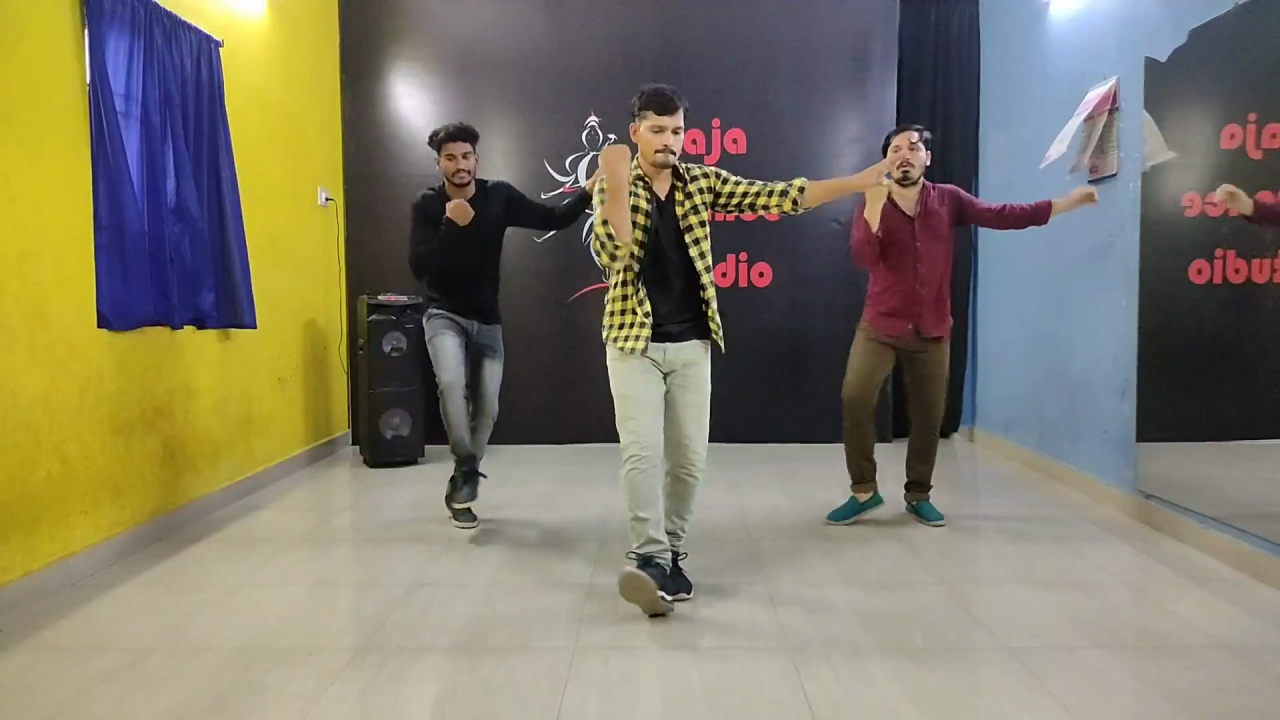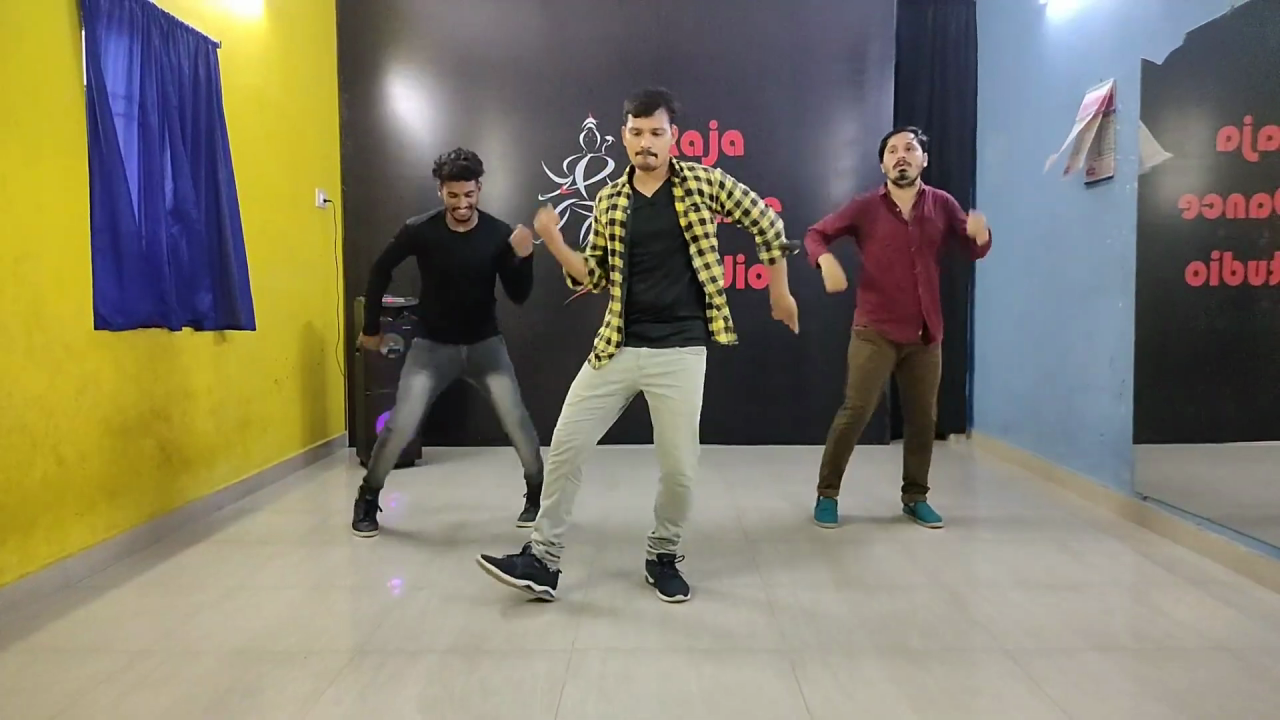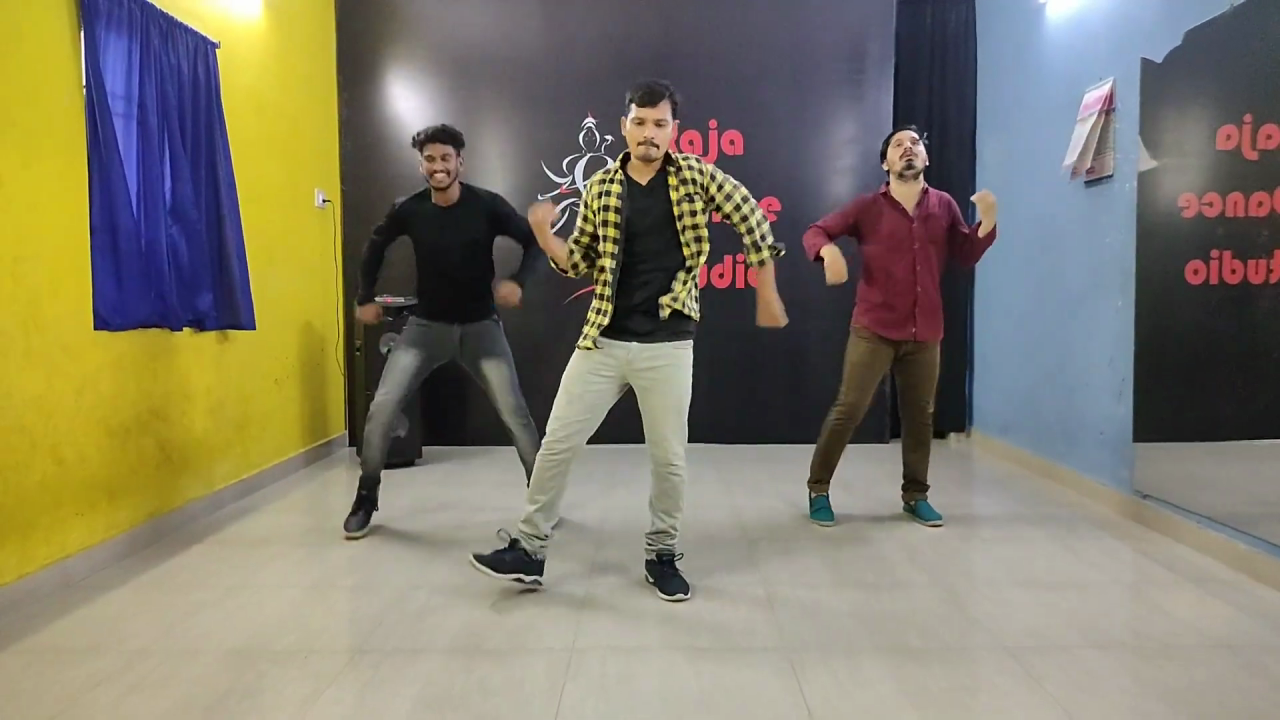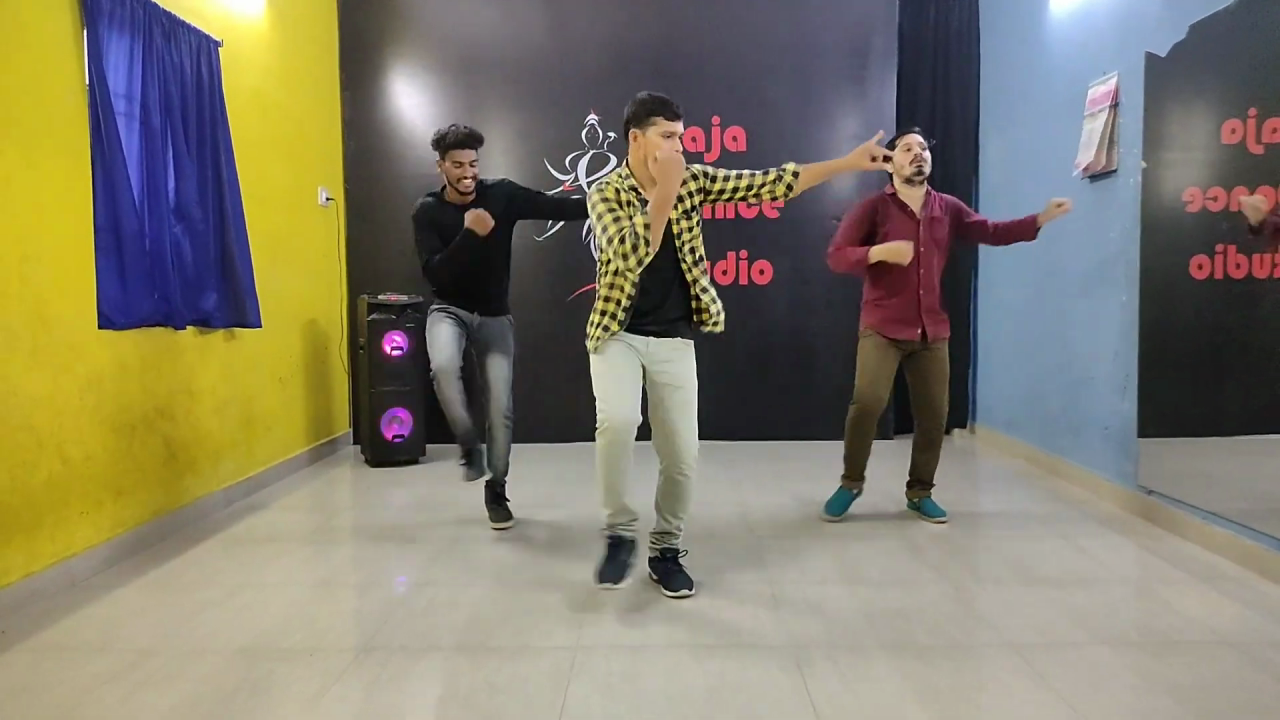
dt=0.5s
person 1, frame 1
left shoulder: (707, 183)
right shoulder: (616, 188)
left elbow: (778, 197)
right elbow: (611, 254)
left wrist: (857, 183)
right wrist: (615, 187)
left hip: (691, 342)
right hip: (633, 339)
left knee: (689, 456)
right knee: (643, 446)
left ankle: (668, 553)
right ankle: (649, 559)
person 1, frame 2
left shoulder: (705, 182)
right shoulder: (610, 201)
left elbow: (766, 222)
right elbow: (592, 278)
left wrist: (780, 288)
right wrist: (553, 242)
left hip: (680, 353)
right hip: (618, 349)
left knee: (679, 468)
right knee: (567, 445)
left ankle: (663, 556)
right ankle: (542, 560)
person 1, frame 3
left shoulder: (697, 177)
right shoulder: (601, 190)
left elbow: (748, 218)
right elbow: (577, 260)
left wrist: (767, 291)
right wrist: (546, 232)
left hip: (665, 343)
right hip: (604, 340)
left knee: (669, 458)
right knee: (560, 444)
left ankle: (661, 555)
right ankle: (527, 550)
person 1, frame 4
left shoulder: (696, 181)
right shoulder: (608, 192)
left elbow: (770, 184)
right elbow: (628, 260)
left wrist: (849, 163)
right wrist: (662, 198)
left hip: (676, 342)
right hip: (621, 337)
left knee: (682, 457)
right knee: (617, 423)
left ankle: (666, 550)
right ankle: (620, 533)
person 2, frame 1
left shoulder: (501, 196)
right shoulder: (427, 204)
left elbow: (554, 219)
right elbow: (419, 266)
left wrist: (585, 195)
right wrist: (451, 225)
left hip: (487, 322)
right hip: (444, 315)
left knee: (487, 410)
right knee: (453, 385)
left ankle: (461, 491)
right ankle: (466, 469)
person 2, frame 2
left shoulder: (498, 234)
right shoulder: (419, 230)
left elbow: (519, 296)
right elbow: (381, 270)
left wrist: (524, 258)
right wrist: (371, 326)
left hip: (484, 344)
right hip: (432, 345)
left knee: (517, 422)
right knee: (401, 426)
left ankle: (538, 496)
right ankle: (368, 501)
person 2, frame 3
left shoulder: (486, 204)
right shoulder: (408, 209)
left elbow: (532, 243)
right elbow: (376, 244)
left wrist: (518, 281)
right wrist: (365, 297)
left hip: (480, 325)
right hip: (426, 325)
left knee: (513, 409)
right knee: (382, 408)
right ankle: (366, 498)
person 2, frame 4
left shoulder: (506, 195)
right shoulder: (428, 210)
left elbow: (559, 207)
right elbow: (434, 273)
right wrist: (468, 234)
left hip: (495, 317)
right hip: (450, 309)
left knee: (500, 410)
right knee: (444, 368)
left ankle: (496, 490)
right ankle: (470, 447)
person 3, frame 1
left shoulder: (949, 199)
right shoulder: (875, 209)
left elbow: (1002, 216)
right elbow: (864, 256)
left wrist: (1064, 203)
right wrist: (873, 205)
left hip: (931, 330)
right hip: (880, 326)
left knee: (928, 417)
right knee: (856, 400)
left ankle: (918, 495)
right ankle: (863, 493)
person 3, frame 2
left shoulder: (942, 204)
right shoulder: (866, 207)
left elbow: (975, 249)
right elbow: (816, 235)
left wrist: (980, 232)
right wrist: (825, 260)
left hip: (926, 331)
right hip: (876, 330)
left knee: (922, 418)
right knee: (856, 409)
left ankle: (915, 497)
right ankle: (827, 494)
person 3, frame 3
left shoulder: (944, 205)
right shoulder: (867, 207)
left elbow: (966, 248)
right elbow: (813, 233)
left wrist: (988, 224)
right wrist: (827, 251)
left hip: (924, 331)
right hip: (874, 329)
left knee: (919, 415)
right knee: (848, 408)
left ankle: (915, 495)
right ankle: (818, 489)
person 3, frame 4
left shoulder: (947, 208)
right shoulder: (873, 208)
left elbow: (992, 232)
right elbow: (837, 255)
left wrist: (1041, 219)
right wrist: (878, 252)
left hip: (931, 330)
right hip: (882, 328)
left knee: (933, 415)
right knee: (867, 401)
left ankle: (919, 492)
right ankle: (851, 483)
